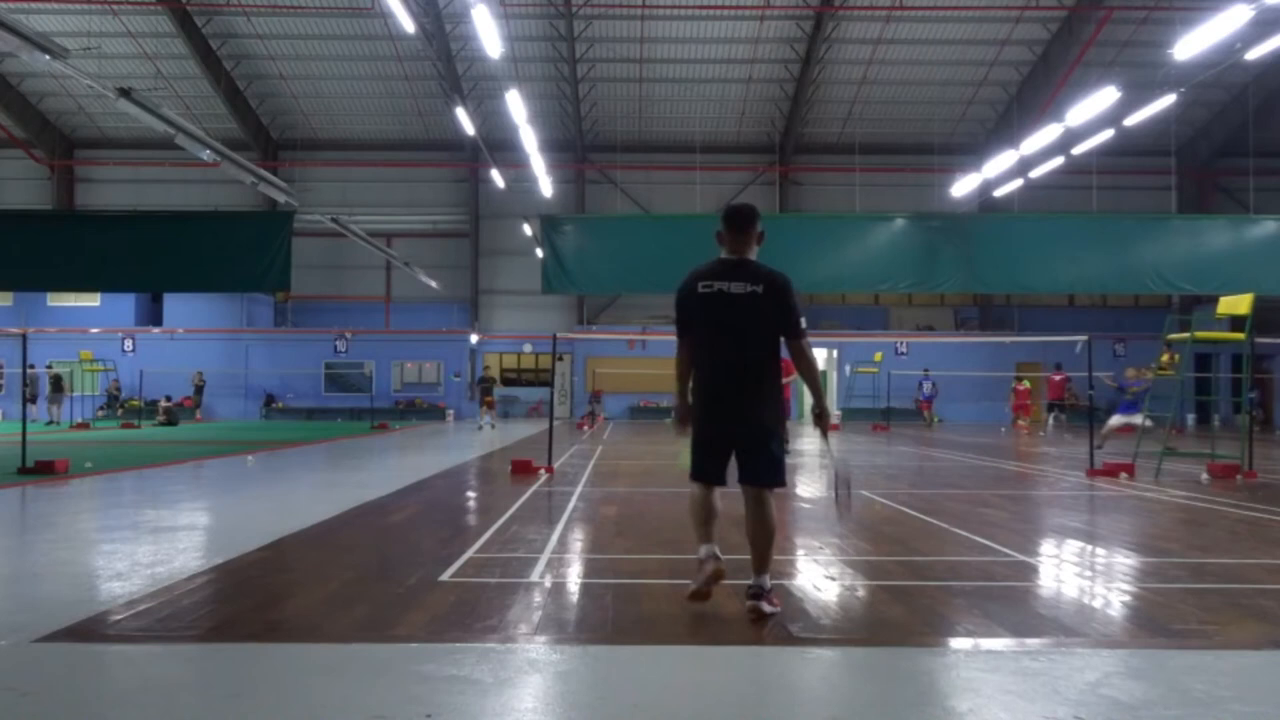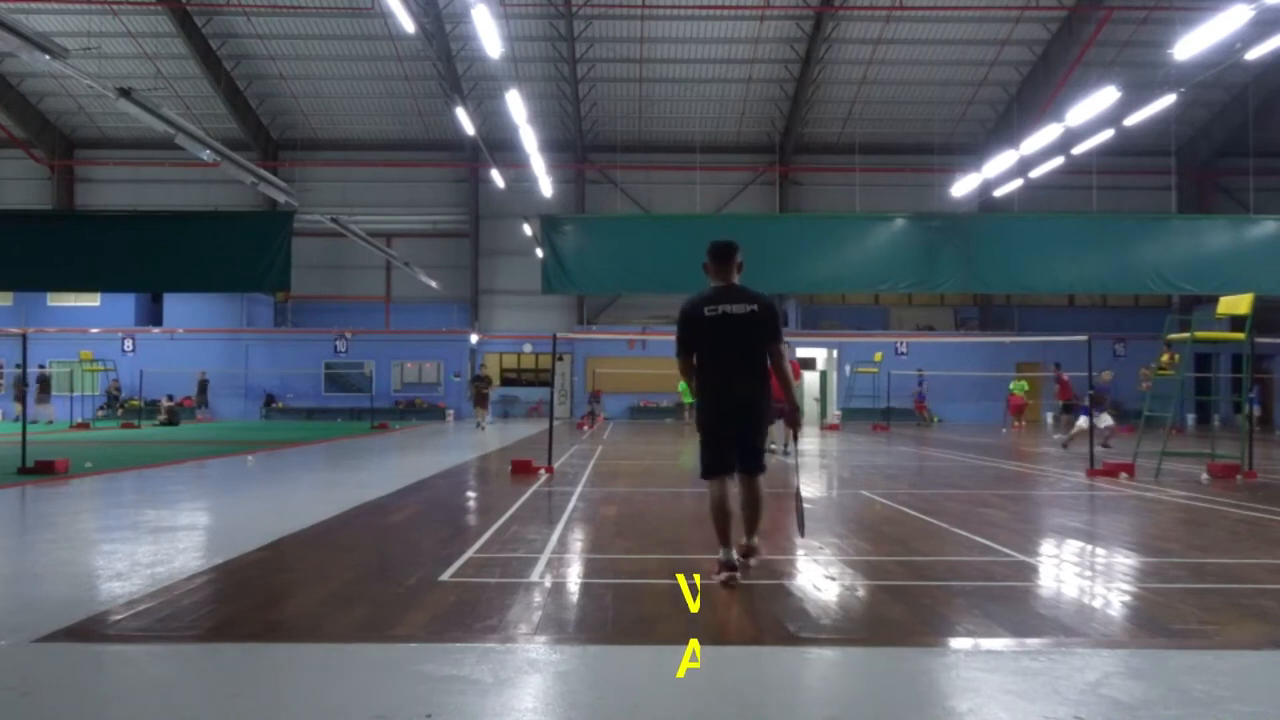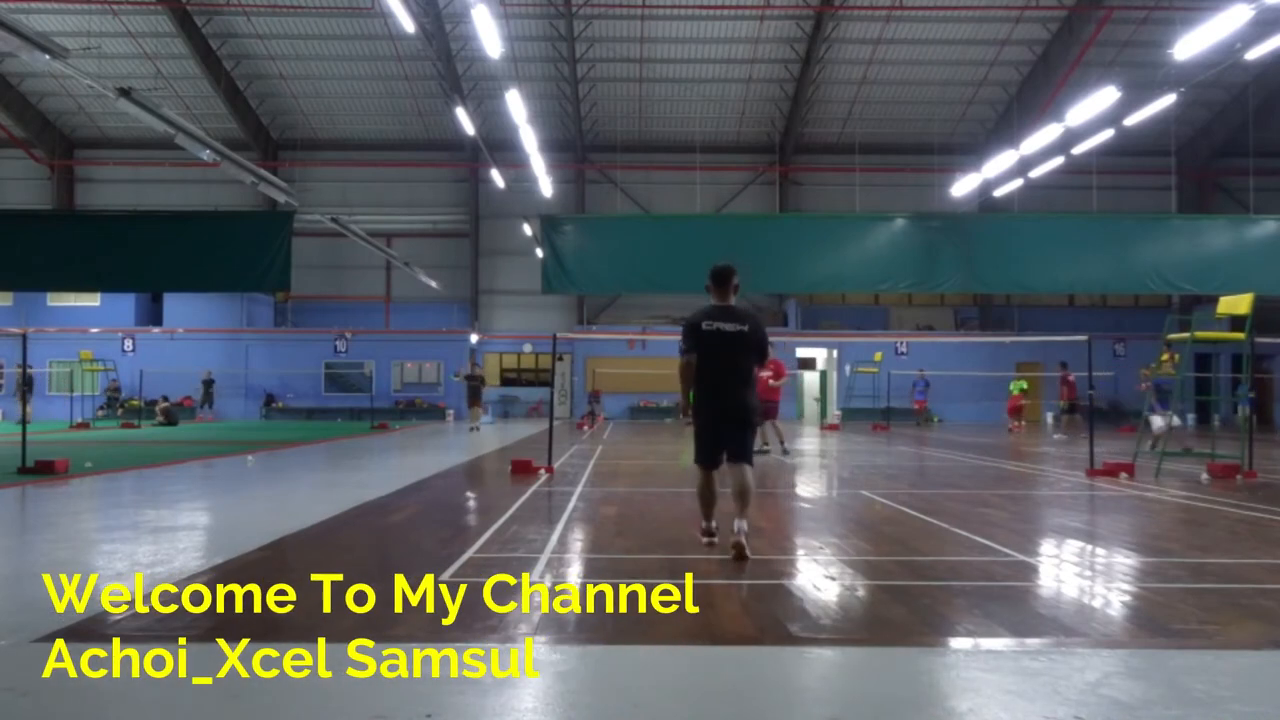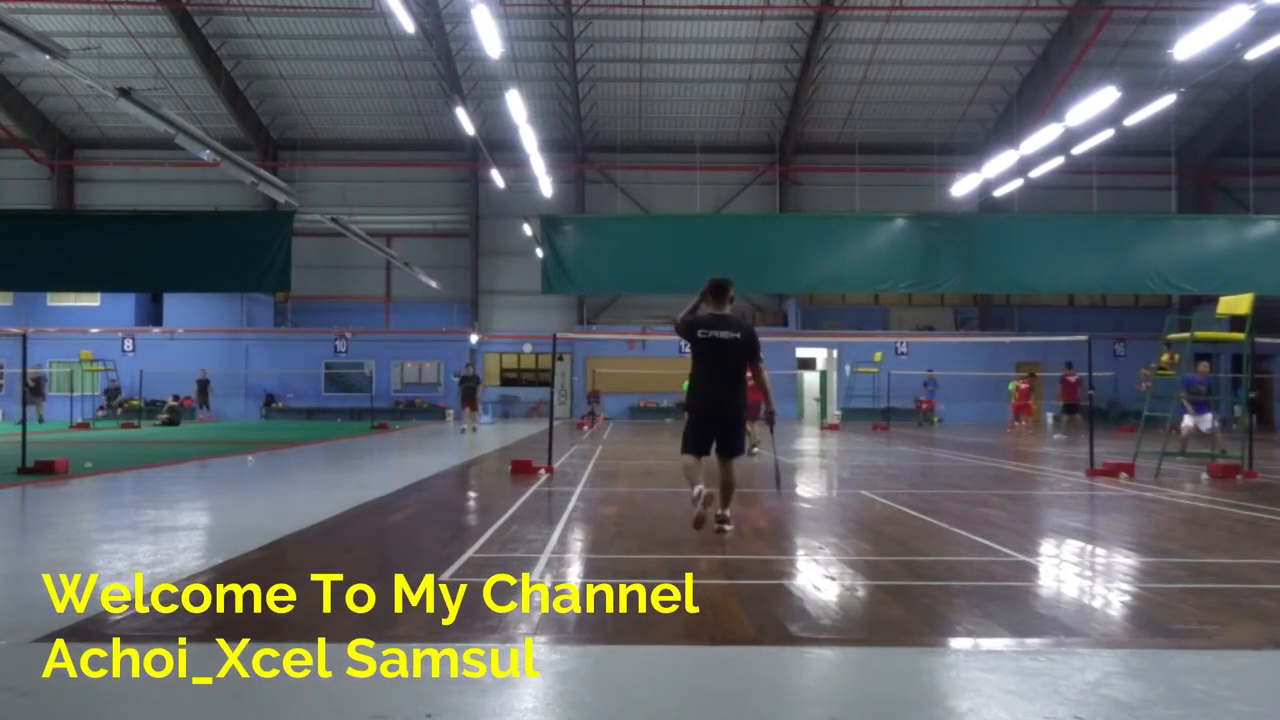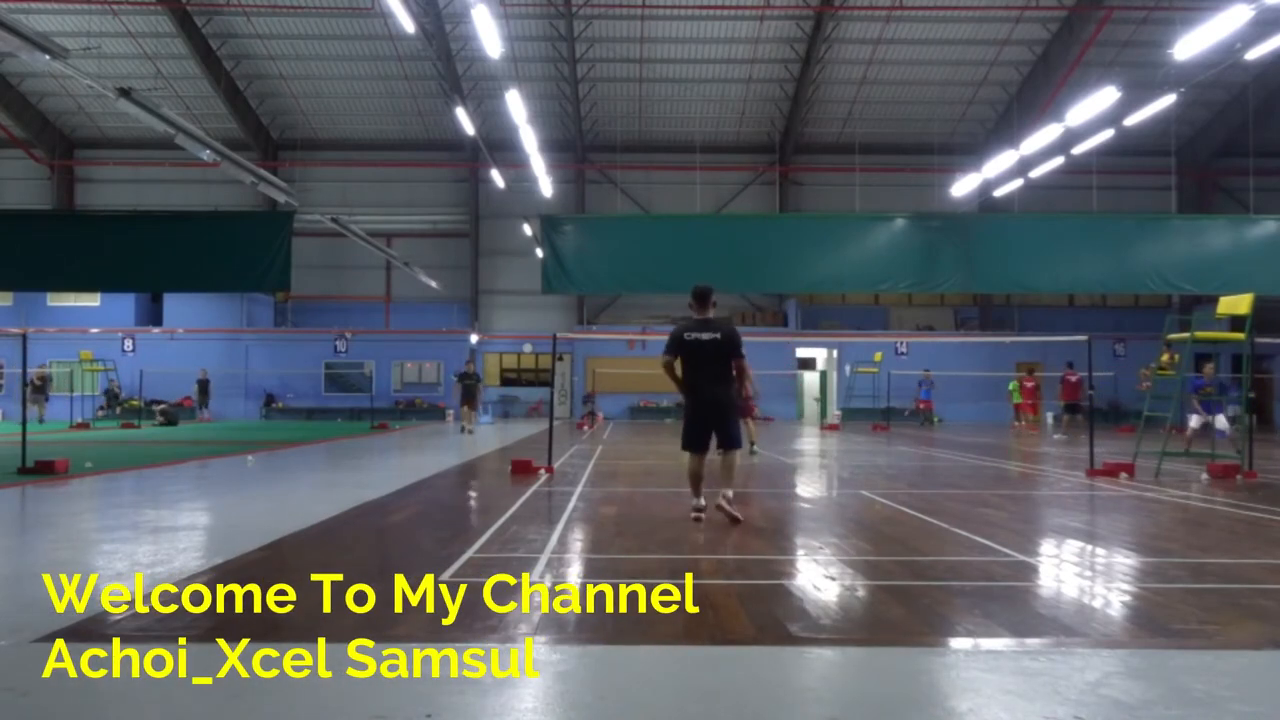
dt=0.7s
person 1, frame 1
left shoulder: (694, 283)
right shoulder: (774, 283)
left elbow: (685, 350)
right elbow: (798, 347)
left wrist: (682, 399)
right wrist: (819, 398)
left hip: (708, 404)
right hip: (760, 405)
left knee: (704, 483)
right knee: (758, 492)
left ankle: (707, 553)
right ankle: (759, 587)
person 1, frame 2
left shoulder: (693, 308)
right shoulder: (763, 305)
left elbow: (684, 362)
right elbow: (778, 357)
left wrist: (695, 385)
right wrist: (792, 403)
left hip: (713, 407)
right hip: (754, 405)
left knee: (719, 481)
right knee: (750, 477)
left ankle: (727, 558)
right ankle: (749, 543)
person 1, frame 3
left shoulder: (696, 321)
right shoulder: (752, 322)
left elbow: (686, 364)
right elbow: (761, 362)
left wrist: (685, 397)
left hip: (707, 407)
right hip: (742, 407)
left knee: (707, 469)
right knee: (741, 468)
left ankle: (708, 527)
right ankle: (740, 527)
person 1, frame 4
left shoulder: (696, 325)
right shoulder: (745, 330)
left elbow: (679, 324)
right elbow: (757, 370)
left wrist: (697, 301)
right wrist: (768, 403)
left hip: (701, 404)
right hip: (733, 405)
left knee: (691, 454)
right knee: (727, 460)
left ankle: (698, 491)
right ankle: (724, 515)
person 1, frame 5
left shoulder: (680, 331)
right shoulder: (727, 330)
left elbow: (666, 362)
right elbow: (741, 366)
left wrist: (680, 384)
right wrist: (742, 389)
left hip: (695, 401)
right hip: (724, 400)
left knee: (696, 454)
right knee: (730, 449)
left ankle: (698, 504)
right ankle: (726, 495)
